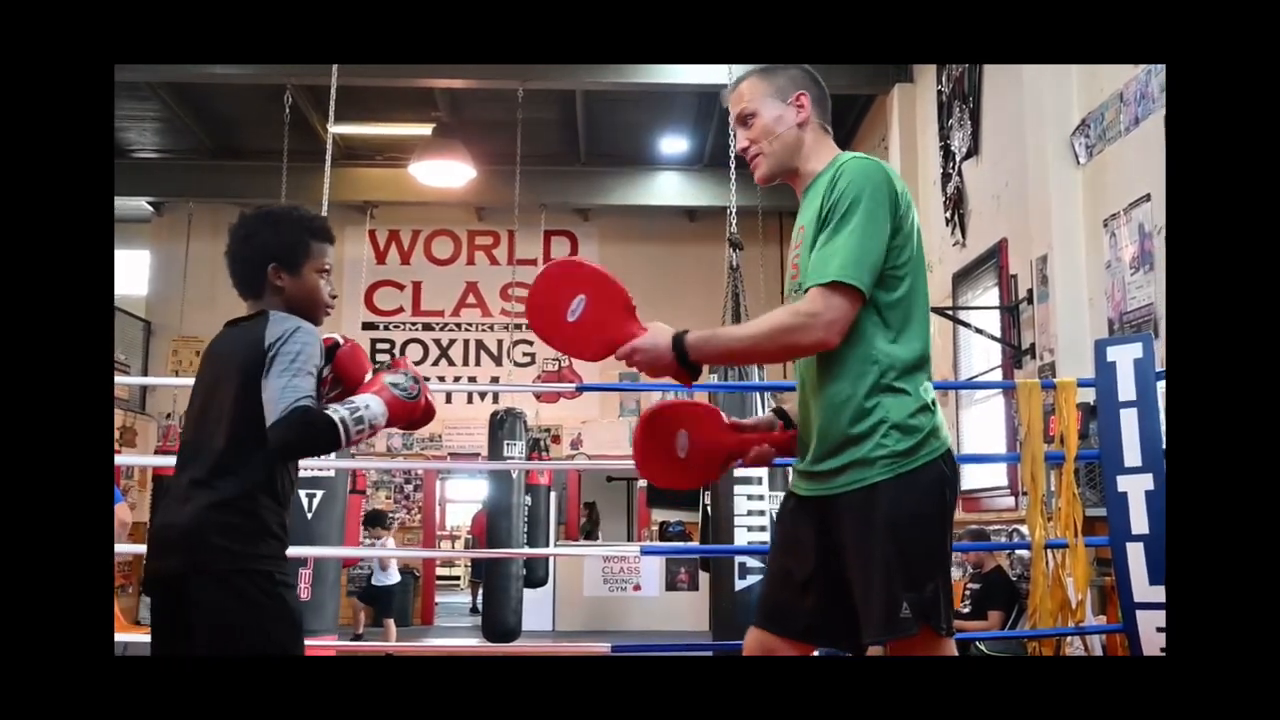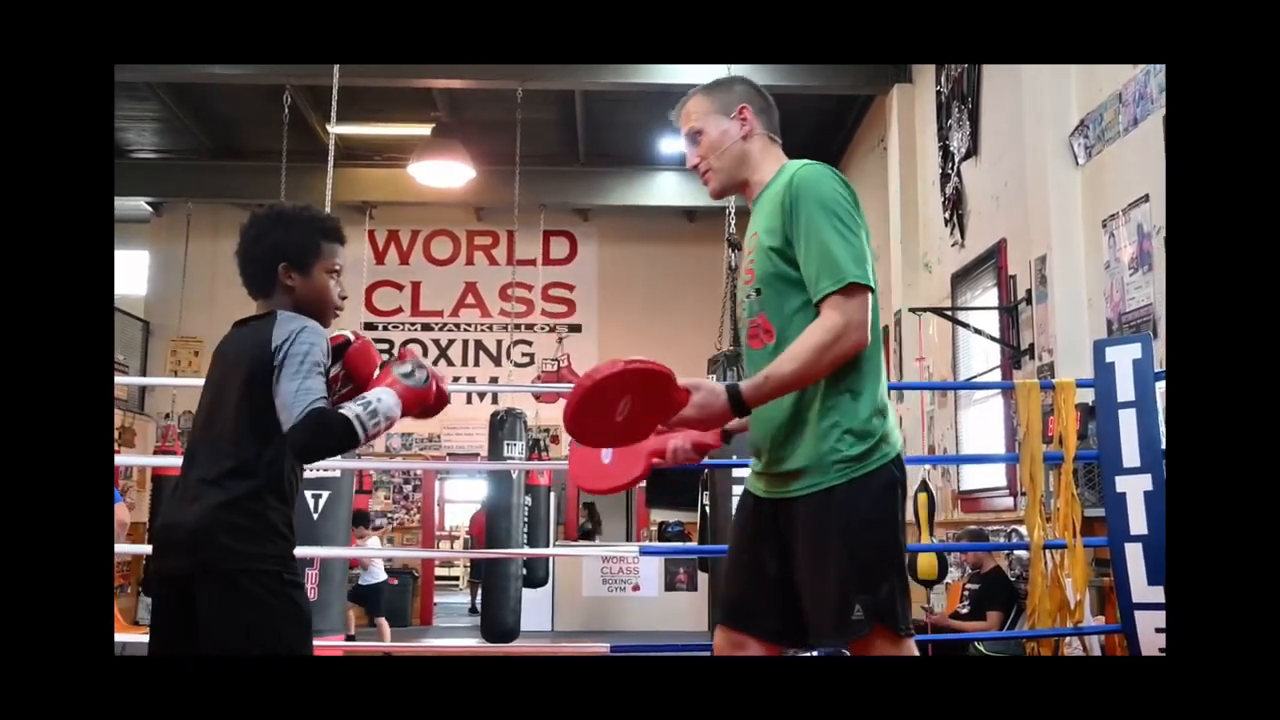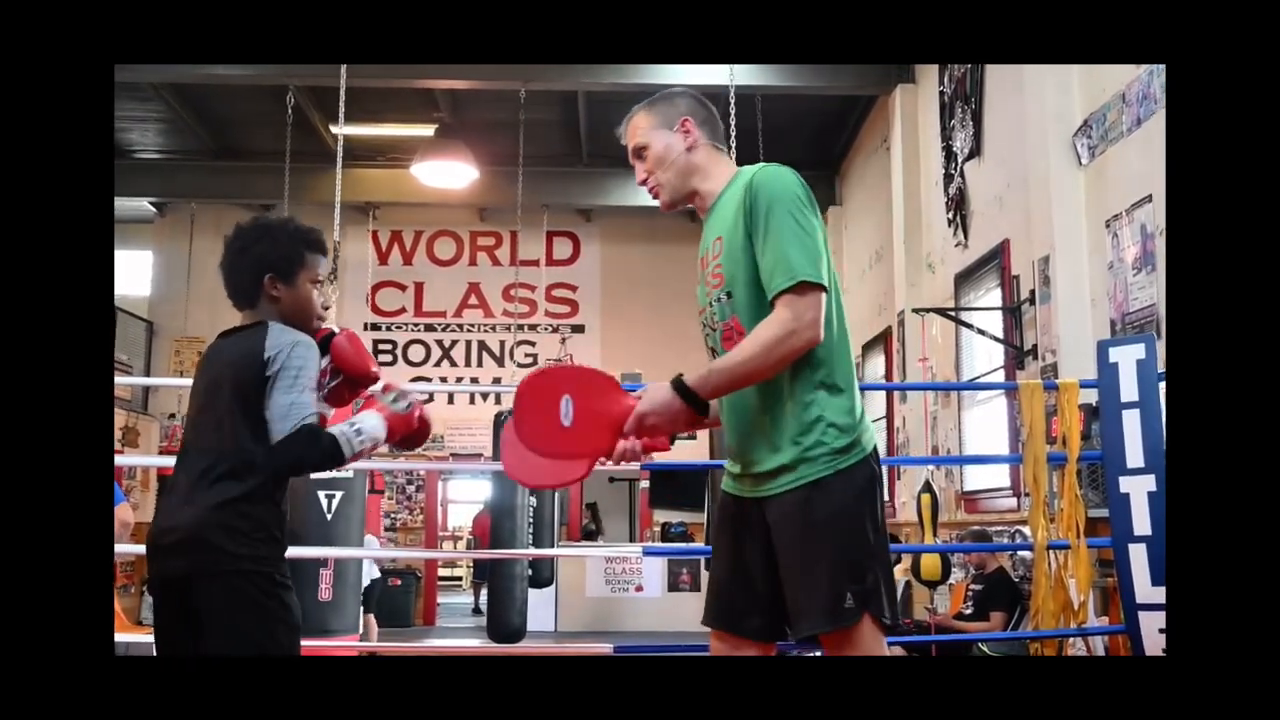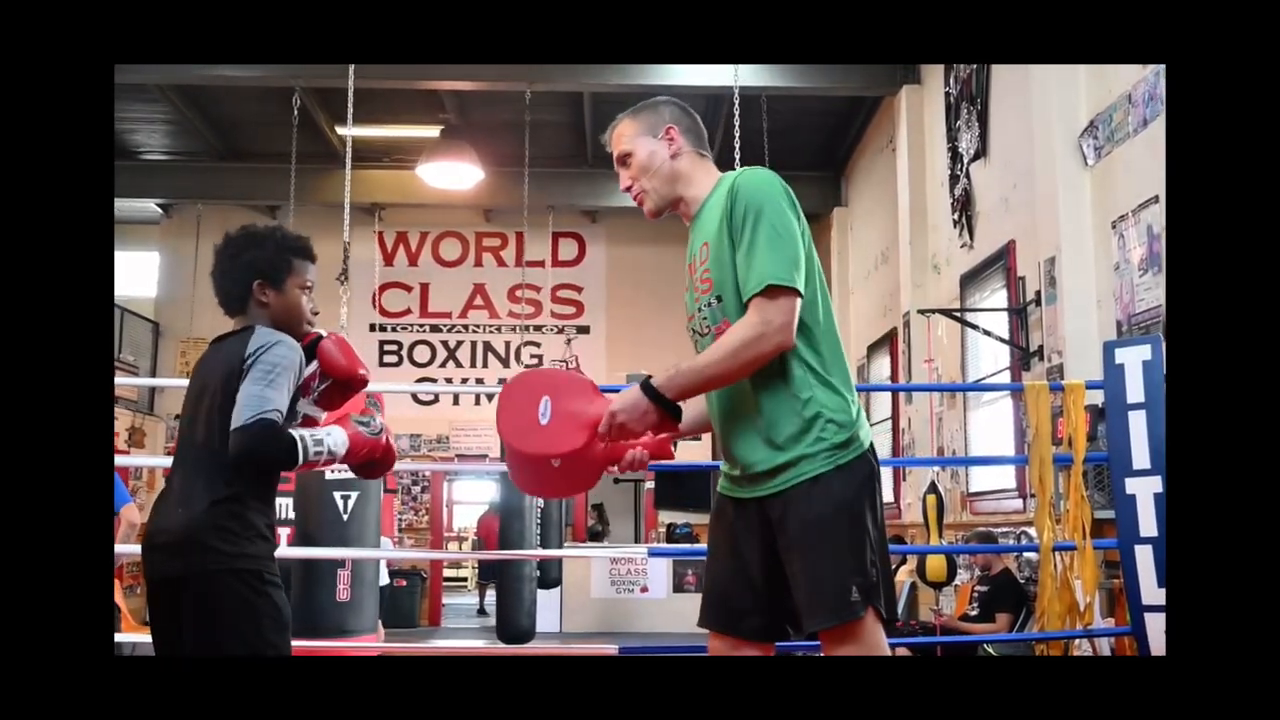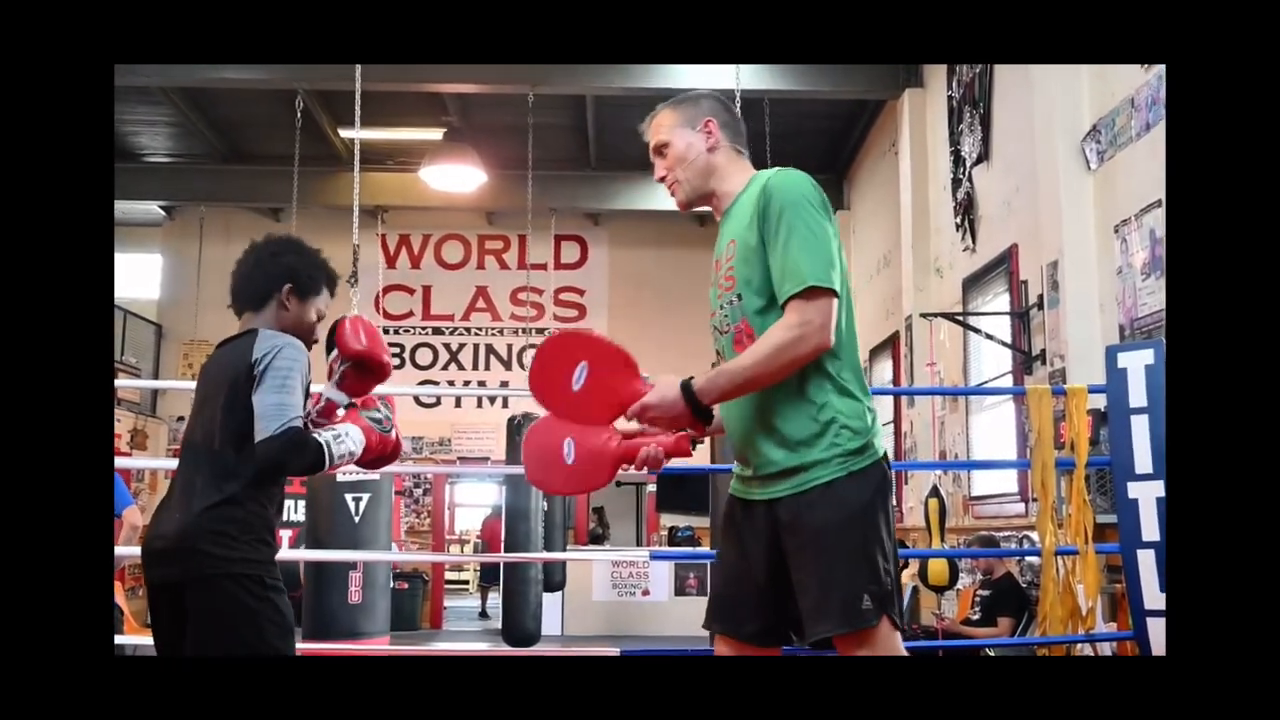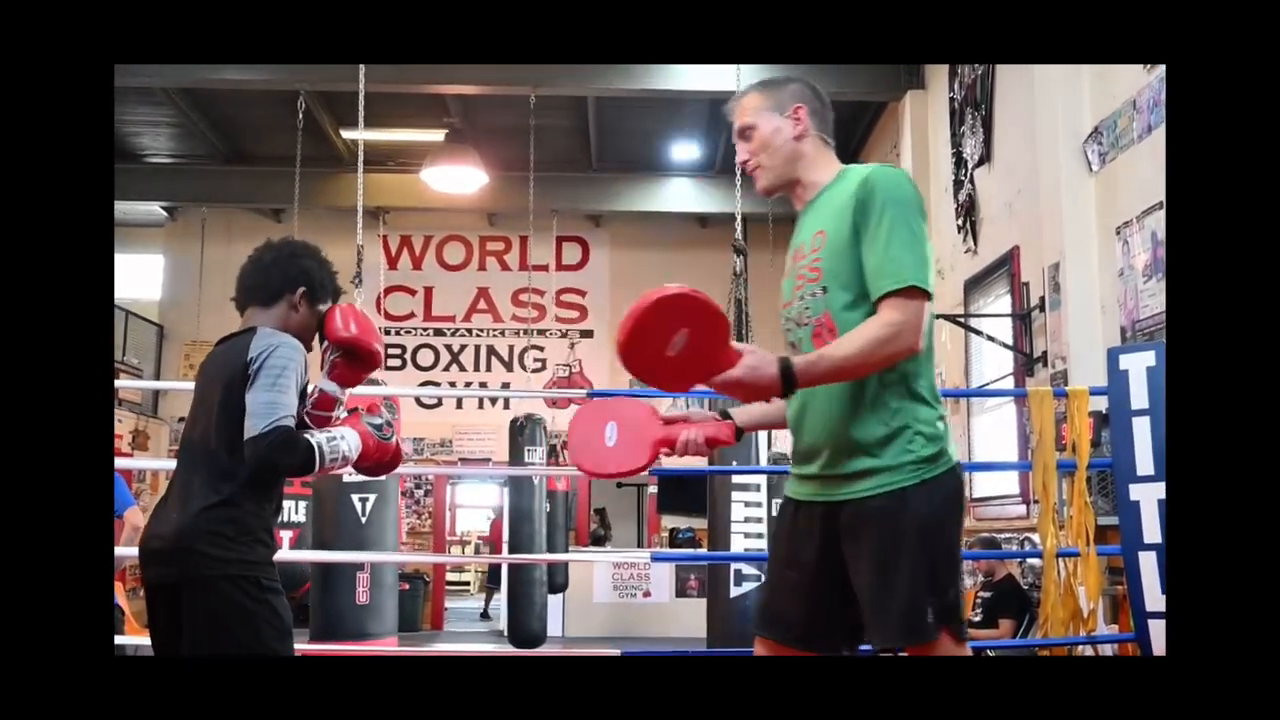
dt=0.3s
person 1, frame 1
left shoulder: (857, 177)
right shoulder: (816, 202)
left elbow: (823, 323)
left wrist: (683, 346)
right wrist: (781, 421)
left hip: (889, 467)
right hip: (822, 475)
left knee: (915, 646)
right knee: (769, 645)
person 1, frame 2
left shoulder: (808, 184)
right shoulder: (765, 215)
left elbow: (847, 327)
left wrist: (734, 397)
right wrist: (717, 428)
left hip: (843, 472)
right hip: (776, 480)
left knee: (879, 646)
right knee: (739, 643)
person 1, frame 3
left shoulder: (767, 186)
right shoulder: (715, 231)
left elbow: (802, 325)
left wrist: (683, 394)
right wrist: (666, 424)
left hip: (821, 465)
right hip: (750, 479)
left knee: (852, 640)
right knee: (734, 642)
person 1, frame 4
left shoulder: (751, 190)
right shoulder: (701, 237)
left elbow: (772, 329)
left wrist: (655, 394)
right wrist: (658, 425)
left hip: (818, 463)
right hip: (745, 480)
left knee: (850, 637)
right knee: (732, 643)
person 1, frame 5
left shoulder: (783, 191)
right shoulder: (730, 232)
left elbow: (812, 329)
left wrist: (692, 396)
right wrist: (683, 429)
left hip: (829, 471)
right hip: (757, 484)
left knee: (867, 642)
right knee: (738, 644)
person 1, frame 6
left shoulder: (875, 186)
right shoulder: (806, 228)
left elbow: (903, 328)
left wrist: (783, 374)
right wrist: (729, 420)
left hip: (898, 478)
right hip: (814, 489)
left knee: (932, 646)
right knee: (779, 646)
person 2, frame 1
left shoulder: (224, 342)
right shoulder: (292, 333)
right elbow: (293, 432)
left wrist: (323, 393)
right wrist: (380, 403)
left hip: (176, 537)
right hip: (236, 545)
person 2, frame 2
left shoulder: (235, 340)
right shoulder: (299, 333)
right elbow: (311, 435)
left wrist: (331, 390)
right wrist: (394, 394)
left hip: (180, 534)
right hip: (244, 544)
person 2, frame 3
left shoulder: (218, 352)
right shoulder: (290, 345)
right elbow: (296, 451)
left wrist: (324, 395)
right wrist: (380, 420)
left hip: (174, 540)
right hip: (237, 549)
person 2, frame 4
left shoulder: (214, 357)
right shoulder: (275, 347)
right elbow: (255, 443)
left wrist: (314, 404)
right wrist: (344, 437)
left hip: (169, 542)
right hip: (226, 549)
person 2, frame 5
left shoulder: (222, 359)
right shoulder: (281, 348)
right elbow: (282, 451)
left wrist: (344, 390)
right wrist: (359, 433)
left hip: (170, 546)
right hip: (227, 553)
person 2, frame 6
left shoulder: (222, 355)
right shoulder: (279, 347)
right elbow: (272, 450)
left wrist: (336, 382)
right wrist: (355, 438)
left hip: (167, 545)
right hip: (225, 554)
